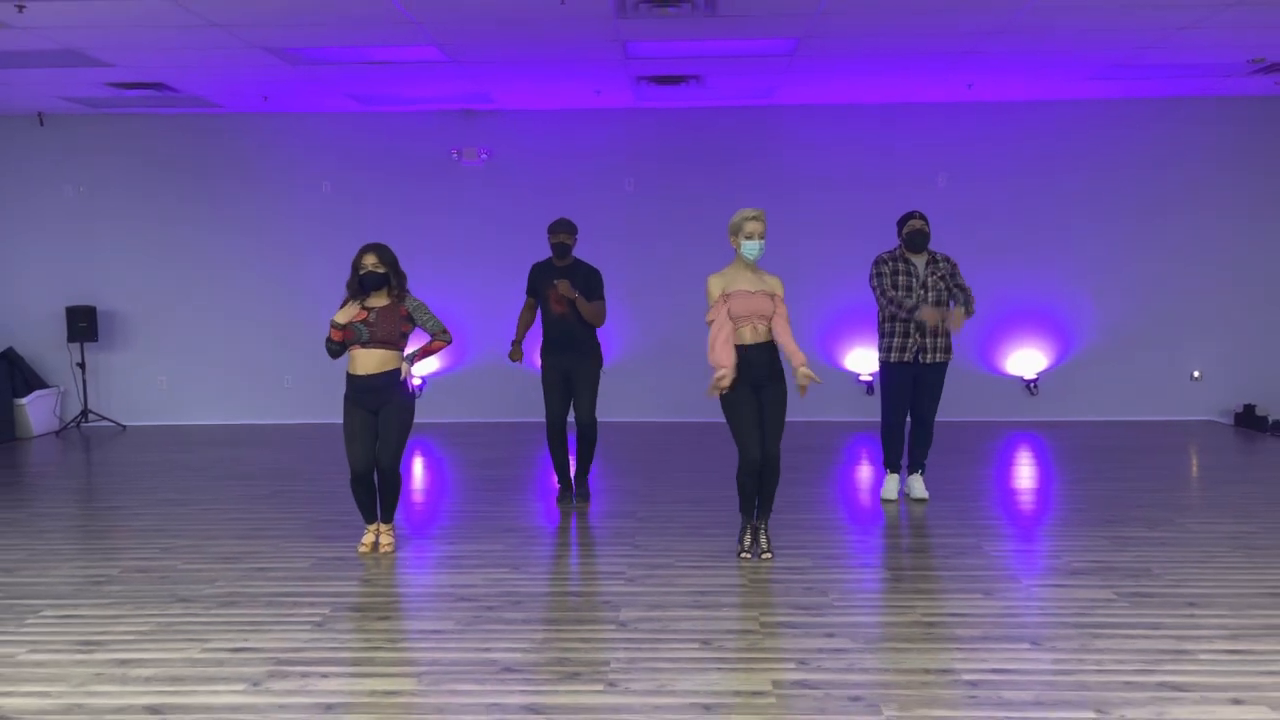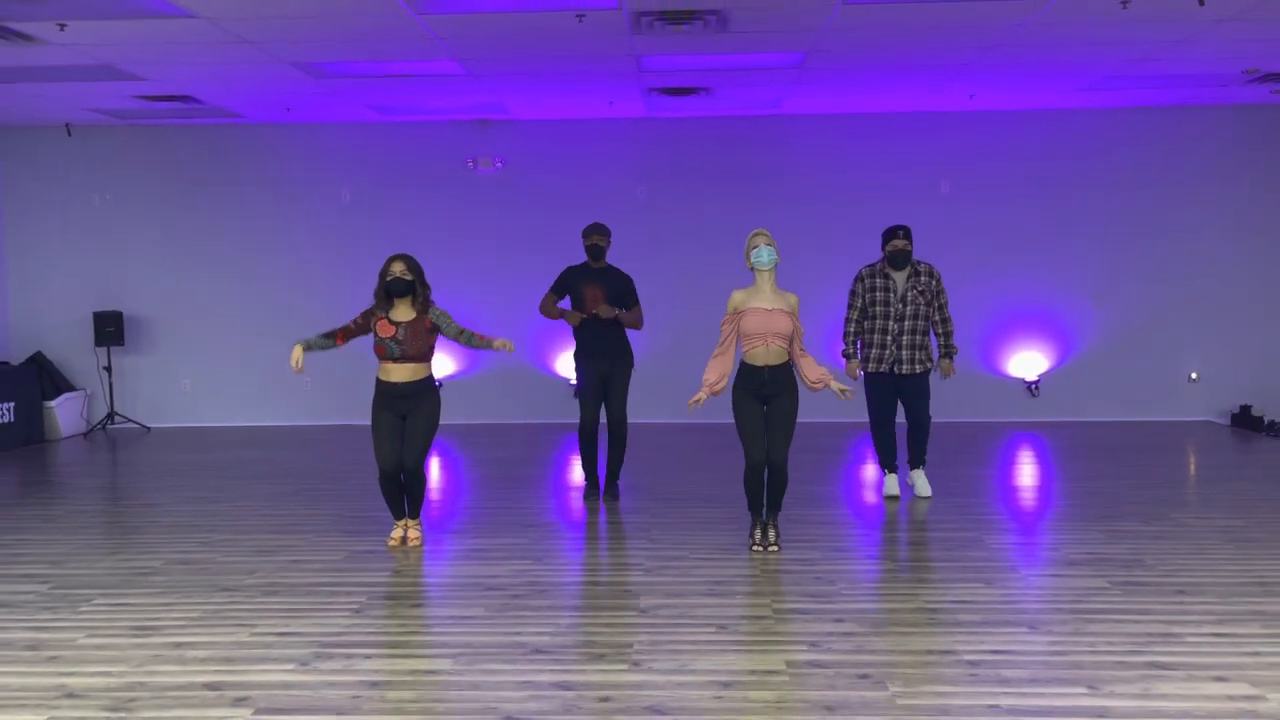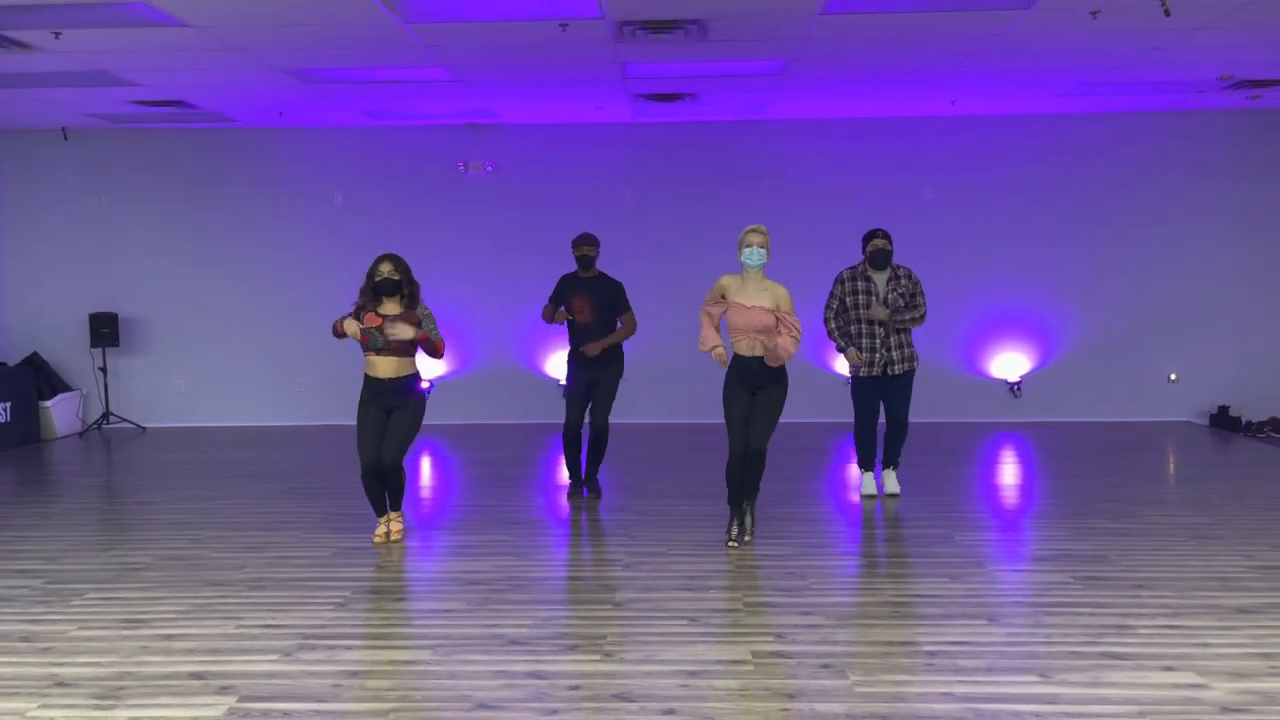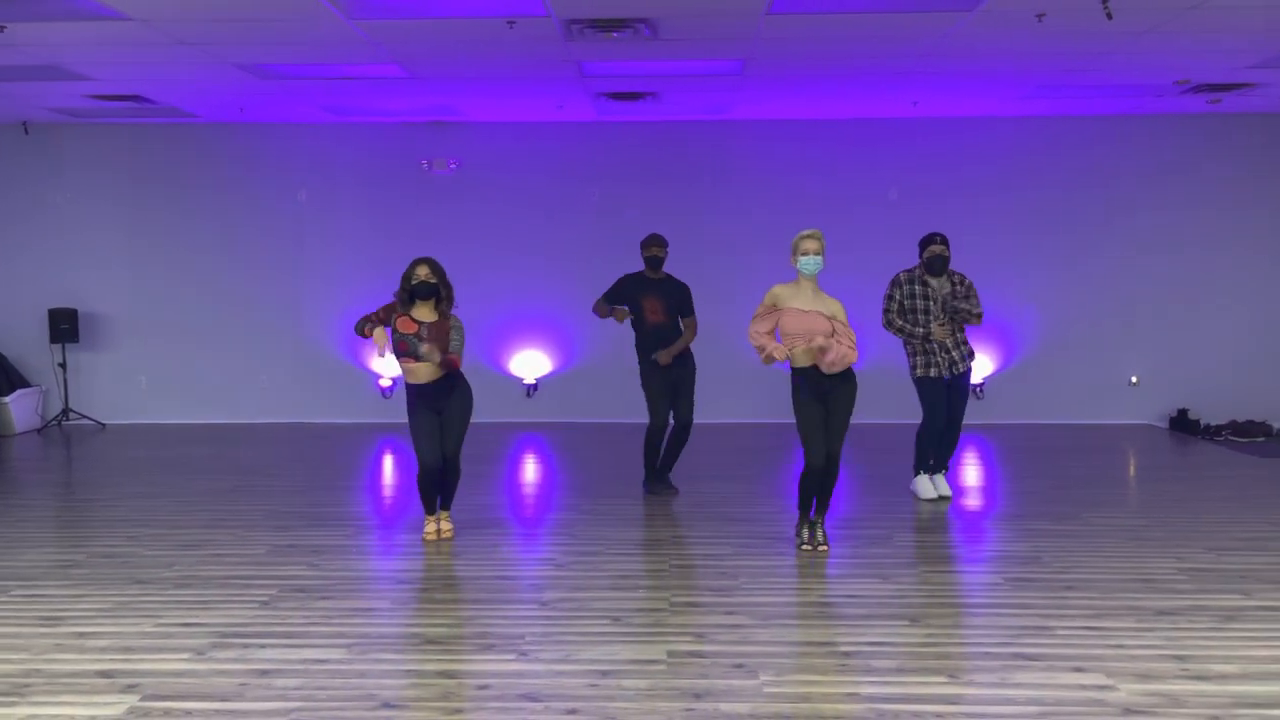
dt=1s
person 1, frame 1
left shoulder: (772, 283)
right shoulder: (718, 281)
left elbow: (782, 328)
right elbow: (720, 327)
left wrist: (800, 365)
right wrist: (724, 368)
left hip: (769, 366)
right hip: (738, 368)
left knee: (771, 453)
right knee: (750, 454)
left ankle: (763, 526)
right ankle: (747, 525)
person 1, frame 2
left shoulder: (791, 301)
right shoulder: (738, 298)
left elbow: (798, 350)
right elbow: (725, 347)
left wrist: (826, 380)
right wrist: (708, 387)
left hip: (782, 384)
right hip: (748, 384)
left knee: (778, 460)
right knee: (755, 459)
left ankle: (773, 522)
right ankle: (757, 523)
person 1, frame 3
left shoulder: (779, 293)
right shoulder: (725, 285)
left elbow: (792, 337)
right elbow: (708, 313)
left wrist: (776, 345)
right wrist: (714, 343)
left hip: (771, 377)
right hip: (738, 375)
left knee: (757, 446)
right knee: (737, 450)
left ankle: (750, 505)
right ankle: (735, 516)
person 1, frame 4
left shoulder: (833, 305)
right shoulder: (777, 294)
left elbow: (850, 353)
right elbow: (758, 329)
left wrist: (827, 349)
right wrist: (772, 348)
left hip: (839, 383)
right hip: (804, 386)
left knee: (832, 455)
right knee: (814, 462)
left ankle: (819, 519)
right ankle: (803, 520)
person 2, frame 1
left shoulder: (406, 304)
right shoulder: (351, 306)
left elbow: (444, 337)
right elbow: (334, 352)
left wrist: (410, 359)
right wrist: (337, 322)
left hip: (393, 391)
right hip: (357, 394)
left knee: (387, 465)
right knee: (359, 468)
left ankle: (387, 526)
right ankle: (370, 526)
person 2, frame 2
left shoulder: (431, 315)
right shoulder: (374, 316)
left elbow: (461, 334)
right elbow: (340, 335)
left wrist: (492, 342)
right wrist: (304, 346)
left hip: (423, 398)
right hip: (386, 399)
left knee: (412, 464)
right knee: (388, 466)
left ankle: (414, 522)
right ankle: (399, 522)
person 2, frame 3
left shoulder: (418, 313)
right shoulder: (365, 311)
left elbow: (437, 351)
right elbow: (337, 328)
left wrist: (416, 334)
right wrist: (344, 325)
left hip: (407, 395)
right hip: (373, 395)
left knee: (390, 459)
right knee: (369, 462)
left ankle: (396, 514)
right ankle: (382, 518)
person 2, frame 4
left shoulder: (451, 322)
right shoulder: (396, 312)
left elbow: (455, 363)
right elbow: (361, 325)
left wrist: (438, 358)
right wrist: (376, 330)
left hip: (454, 394)
right hip: (420, 400)
left knee: (450, 457)
right knee: (429, 463)
left ankle: (445, 514)
right ankle: (431, 517)
person 3, frame 1
left shoulder: (944, 263)
right shoulder: (884, 262)
left elbow: (963, 294)
right elbow: (886, 297)
left wrist: (961, 309)
right wrist: (917, 311)
left hip: (934, 354)
right hip: (895, 353)
left knee: (924, 417)
right knee: (893, 416)
left ankle: (915, 475)
right ankle: (892, 474)
person 3, frame 2
left shoulder: (929, 275)
right shoulder: (866, 277)
left elbow: (941, 317)
right elbow: (853, 318)
left wrist: (946, 353)
right wrist: (852, 355)
left hip: (915, 363)
right hip: (876, 363)
left knee: (919, 418)
right knee: (881, 420)
left ankle: (916, 470)
right ankle: (890, 474)
person 3, frame 3
left shoulder: (907, 277)
right shoulder: (846, 279)
left elbow: (919, 312)
right elbow: (831, 316)
left wrist: (890, 315)
right wrist: (845, 346)
left hip: (901, 363)
right hip: (865, 364)
left knee: (898, 419)
right knee: (865, 420)
left ankle: (889, 470)
right ankle: (867, 472)
person 3, frame 4
left shoulder: (960, 283)
right shoulder: (902, 281)
left elbow: (976, 316)
right elbow: (890, 319)
left wrist: (950, 299)
right wrist: (927, 332)
left hip: (958, 362)
right hip: (924, 363)
left knee: (953, 421)
right knee: (933, 418)
left ankle: (937, 473)
right ankle: (920, 475)
person 4, frame 1
left shoulder: (589, 274)
right shoulder: (538, 271)
left elbow: (598, 319)
right elbow: (530, 307)
left wrist: (575, 295)
right wrist: (517, 342)
left hip: (585, 357)
right hip: (552, 357)
left knee: (586, 419)
right knee: (554, 421)
left ankle: (582, 479)
right ankle: (564, 483)
person 4, frame 2
left shoulder: (622, 279)
right shoulder: (572, 275)
left elbow: (638, 321)
right elbow: (545, 306)
left wrist: (616, 313)
right wrist: (566, 314)
left hip: (619, 360)
right hip: (587, 359)
left knee: (617, 420)
right knee: (588, 421)
left ankle: (612, 481)
right ankle: (591, 481)
person 4, frame 3
left shoulder: (611, 286)
right shoulder: (565, 283)
left elbow: (630, 326)
right elbow: (547, 312)
left wrist: (601, 344)
right wrist: (555, 315)
left hip: (608, 366)
right hip: (578, 365)
left knee: (599, 421)
right knee: (572, 423)
left ankle: (592, 477)
right ankle: (575, 480)
person 4, frame 4
left shoulder: (679, 288)
right shoulder: (628, 283)
left elbow: (691, 328)
right elbow: (598, 306)
left wrist: (672, 351)
right wrist: (613, 311)
left hip: (682, 363)
right hip: (651, 364)
left knee: (684, 422)
right knee: (659, 421)
left ankle: (663, 473)
right ankle: (651, 478)
